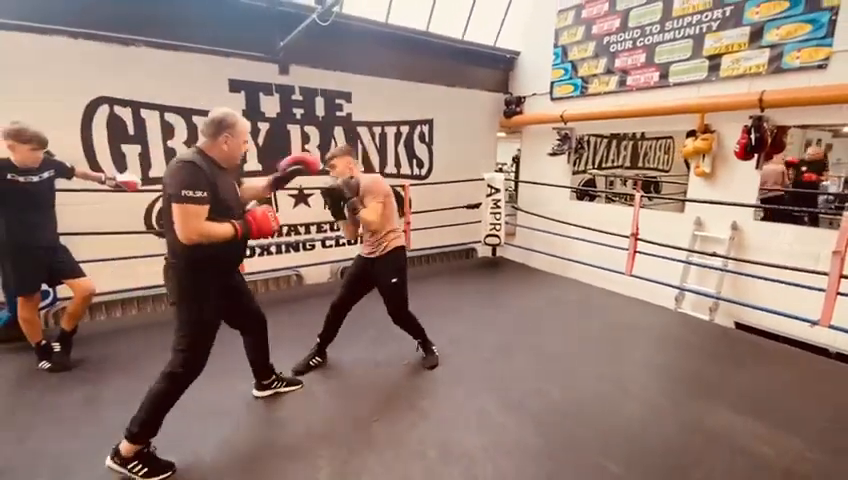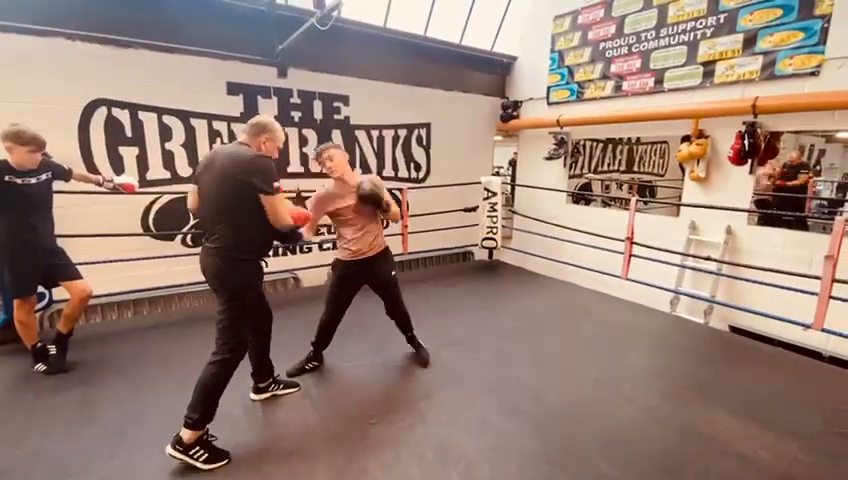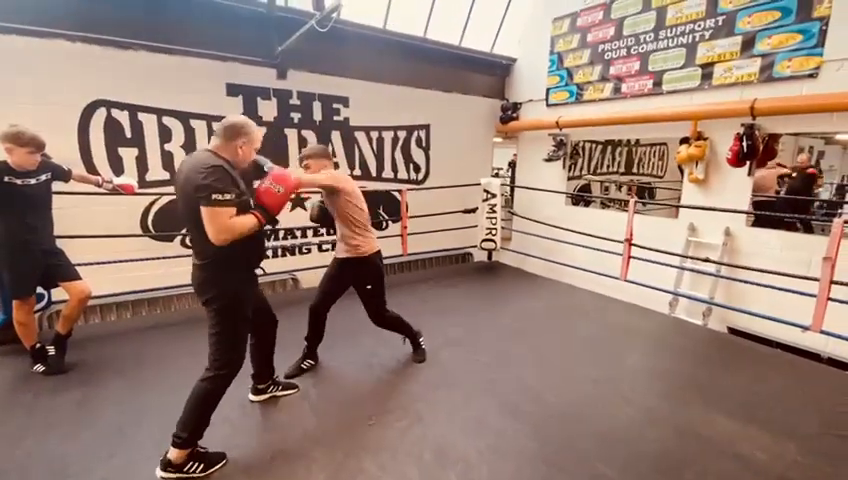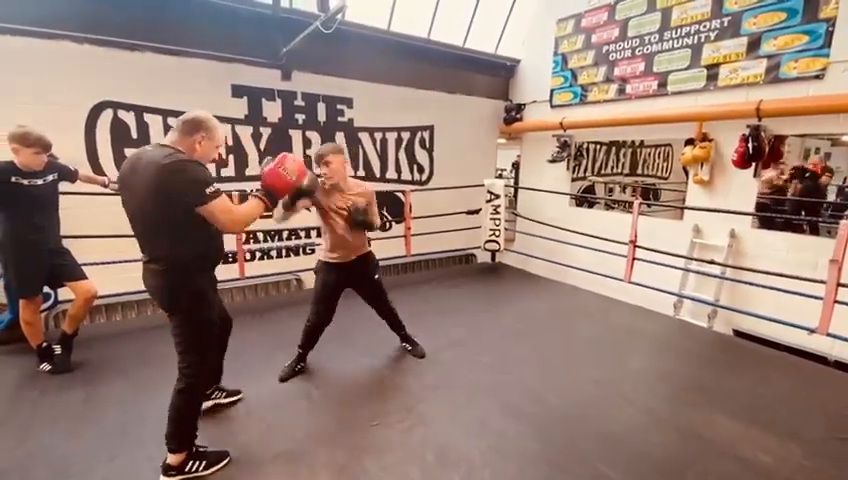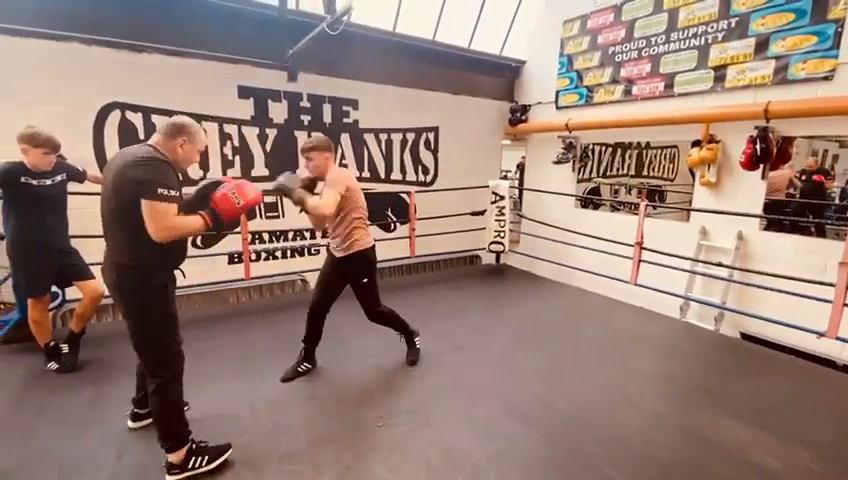
dt=0.4s
person 1, frame 1
left shoulder: (218, 166)
right shoulder: (190, 169)
left elbow: (246, 194)
right elbow: (190, 231)
left wrist: (282, 176)
right wrist: (244, 227)
left hip: (222, 271)
right hip: (195, 278)
left knee: (254, 322)
right knee: (187, 362)
left ankle: (266, 380)
right ankle: (130, 449)
person 1, frame 2
left shoulder: (214, 158)
right shoulder: (257, 163)
left elbow: (194, 205)
right elbow: (280, 219)
right wrist: (295, 216)
left hip: (221, 256)
right hip: (236, 263)
left knee: (260, 318)
right knee: (230, 347)
left ankle: (263, 381)
right ankle: (189, 437)
person 1, frame 3
left shoulder: (195, 162)
right shoulder: (216, 173)
right elbow: (221, 232)
left wrist: (249, 192)
right wrist: (264, 212)
left hip: (225, 271)
right hip: (225, 276)
left knee: (265, 322)
right knee: (224, 363)
left ankle: (264, 383)
person 1, frame 4
left shoulder: (135, 162)
right shoulder: (183, 169)
right elbow: (232, 221)
right wrist: (268, 196)
left hip: (163, 270)
right hip: (185, 278)
left knee: (219, 324)
right knee: (196, 364)
left ankle: (208, 391)
person 1, frame 5
left shoulder: (131, 157)
right shoulder: (153, 166)
right elbow: (163, 229)
left wrist: (199, 199)
right wrist: (213, 215)
left hip: (130, 270)
right hip: (142, 277)
left knee: (152, 345)
right knee: (166, 358)
left ankle: (144, 408)
person 2, frame 1
left shoulder: (50, 165)
left elbow: (79, 172)
left wrist: (109, 179)
left hip: (51, 245)
left knee: (86, 289)
right knee: (28, 301)
left ankle: (62, 343)
right ankle: (44, 352)
person 2, frame 2
left shoulder: (47, 167)
left elbow: (75, 174)
left wrist: (105, 182)
left hip: (48, 247)
left knee: (83, 291)
right knee: (24, 303)
left ankle: (58, 345)
right ankle: (39, 354)
person 2, frame 3
left shoulder: (46, 167)
left elbow: (74, 175)
left wrist: (104, 182)
left hip: (47, 247)
left knee: (82, 292)
right knee: (23, 304)
left ankle: (57, 345)
right ankle: (38, 355)
person 2, frame 4
left shoulder: (53, 168)
left elbow: (81, 175)
left wrist: (108, 182)
left hip: (53, 246)
left knee: (87, 291)
right knee: (30, 303)
left ankle: (63, 343)
right ankle: (44, 353)
person 2, frame 5
left shoulder: (62, 168)
left elbow: (89, 176)
left hip: (60, 246)
right hip: (27, 250)
left knee: (95, 291)
right knee: (39, 302)
left ankle: (71, 343)
right ankle: (51, 352)
person 3, frame 1
left shoulder: (373, 183)
right shoulder: (346, 190)
left elbow: (373, 223)
right elbow: (351, 234)
left wrist: (352, 200)
right wrist: (337, 208)
left hip: (390, 255)
right hip: (367, 256)
left knee: (398, 312)
right knee: (339, 305)
left ankle: (427, 346)
right ankle: (319, 352)
person 3, frame 2
left shoulder: (370, 182)
right shoulder: (324, 196)
left elbow: (396, 216)
right elbow: (307, 231)
left wrist: (380, 202)
left hip: (378, 256)
right hip: (347, 261)
left knee: (395, 307)
right knee: (331, 316)
left ankle: (414, 342)
right ankle: (315, 356)
person 3, frame 3
left shoulder: (333, 178)
right shoulder: (331, 187)
left elbow: (301, 180)
right wrist: (322, 213)
left hip: (365, 259)
right hip: (343, 259)
left knee: (378, 315)
right knee: (317, 307)
left ankle: (414, 338)
right ankle: (310, 355)
person 3, frame 4
left shoulder: (365, 190)
right shoulder: (317, 190)
left elbow: (375, 223)
right elbow: (280, 217)
left wrist: (367, 222)
right wrist: (291, 199)
left hip: (361, 260)
right hip: (331, 264)
left knee: (383, 306)
right knee: (319, 318)
left ankle: (405, 338)
right ankle: (300, 358)
person 3, frame 5
left shoulder: (339, 176)
right shoulder: (330, 181)
left elbow: (325, 211)
right elbow: (320, 225)
left wrist: (295, 192)
right wrist: (306, 196)
left hip: (360, 254)
right hip: (337, 255)
left knee: (373, 310)
right knee: (317, 307)
left ankle: (410, 336)
right ankle: (307, 358)
